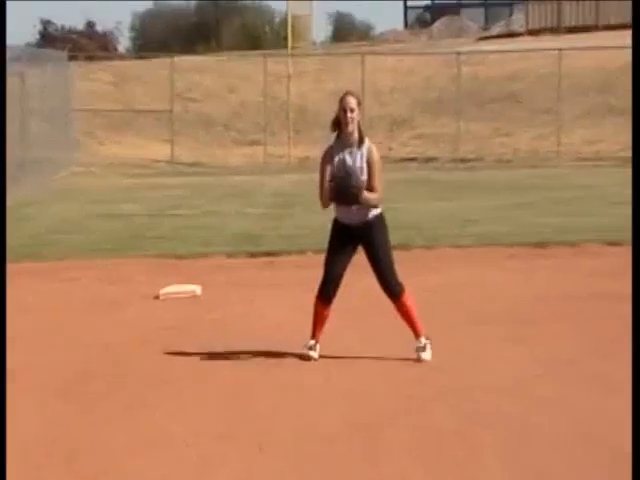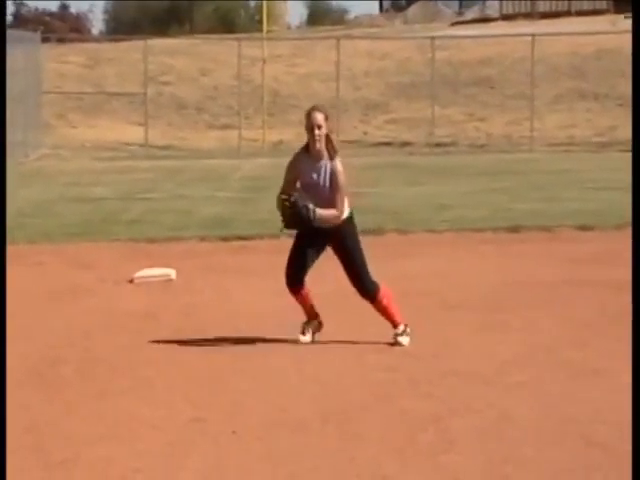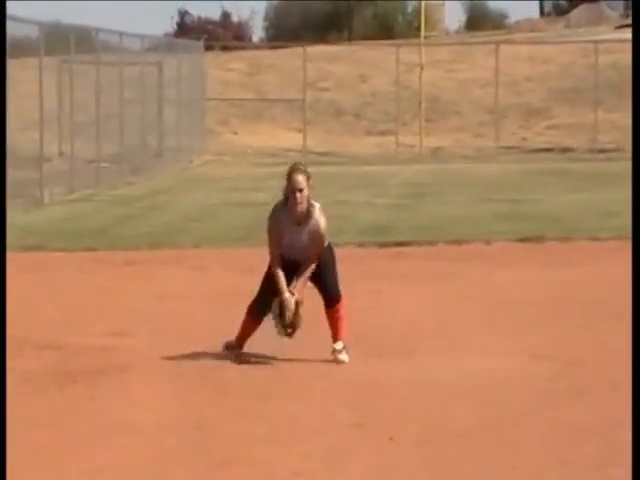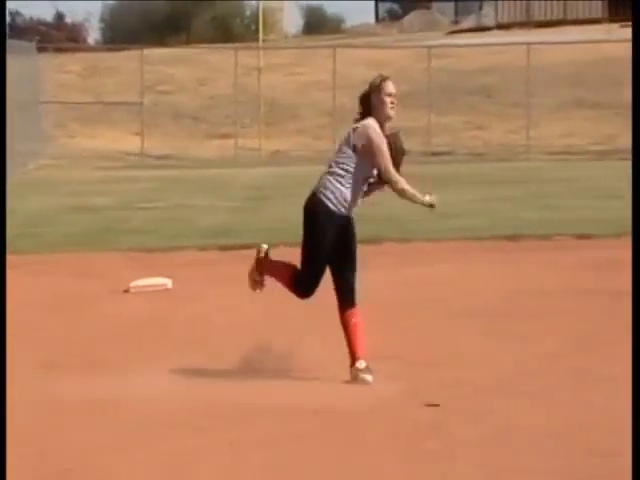
dt=1s
person 1, frame 1
left shoulder: (370, 151)
right shoulder: (330, 153)
left elbow: (376, 199)
right elbow: (324, 201)
left wrist: (357, 192)
right wrist: (333, 187)
left hip: (372, 223)
right hip: (343, 225)
left knee: (390, 283)
right knee: (329, 282)
left ankle: (420, 338)
right ankle: (315, 340)
person 1, frame 2
left shoulder: (335, 165)
right shoulder: (298, 161)
left elbow: (337, 211)
right elbow: (284, 194)
left wrist: (312, 212)
right wrist: (286, 205)
left hip: (340, 224)
right hip: (312, 227)
left knee: (363, 283)
right knee: (293, 276)
left ankle: (399, 326)
right ankle: (312, 320)
person 1, frame 3
left shoulder: (318, 221)
right shoulder: (277, 215)
left elbow: (312, 261)
right elbow: (276, 263)
left wrist: (297, 293)
right wrist: (284, 295)
left hip: (317, 255)
right hip: (287, 257)
left knee: (331, 292)
right knee: (262, 302)
left ankle: (338, 344)
right ankle: (237, 344)
person 1, frame 4
left shoulder: (375, 134)
right shoulder: (370, 131)
right elbow: (393, 180)
left wrist: (380, 179)
right wrist: (423, 199)
left hip: (341, 216)
right hip: (324, 210)
left knee: (347, 295)
right knee: (305, 286)
left ankle: (358, 364)
right ankle: (265, 263)
